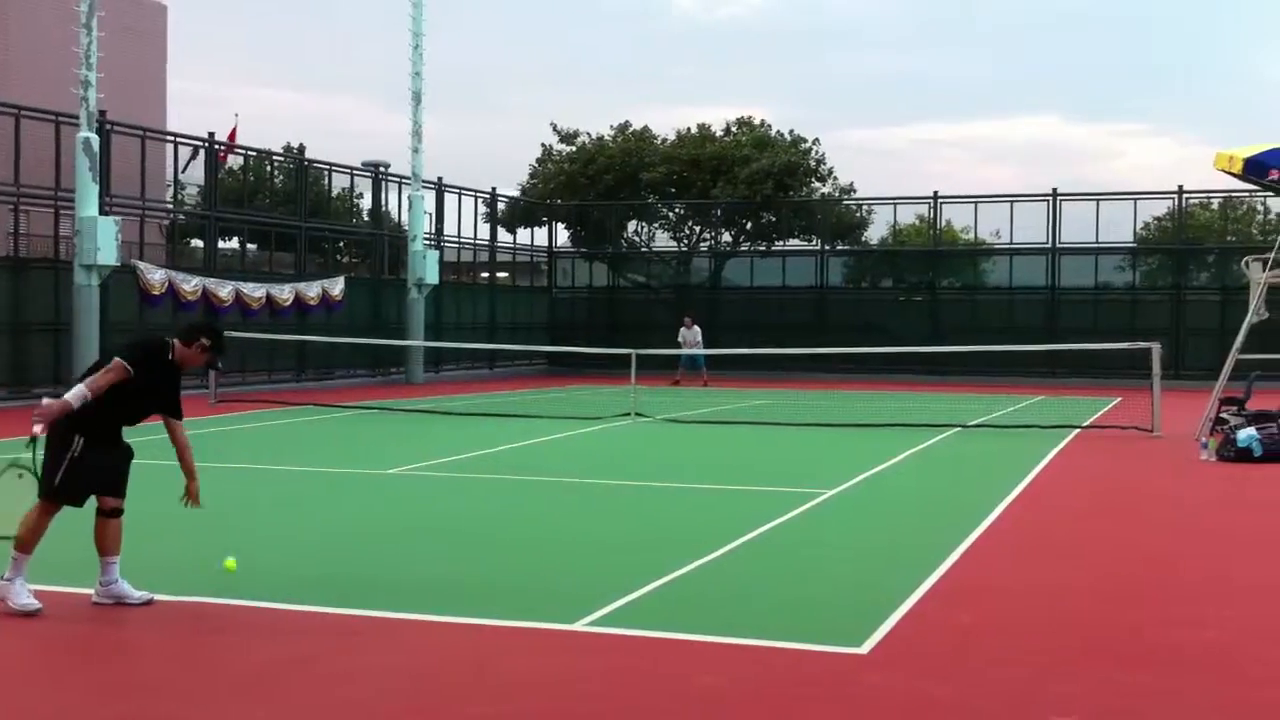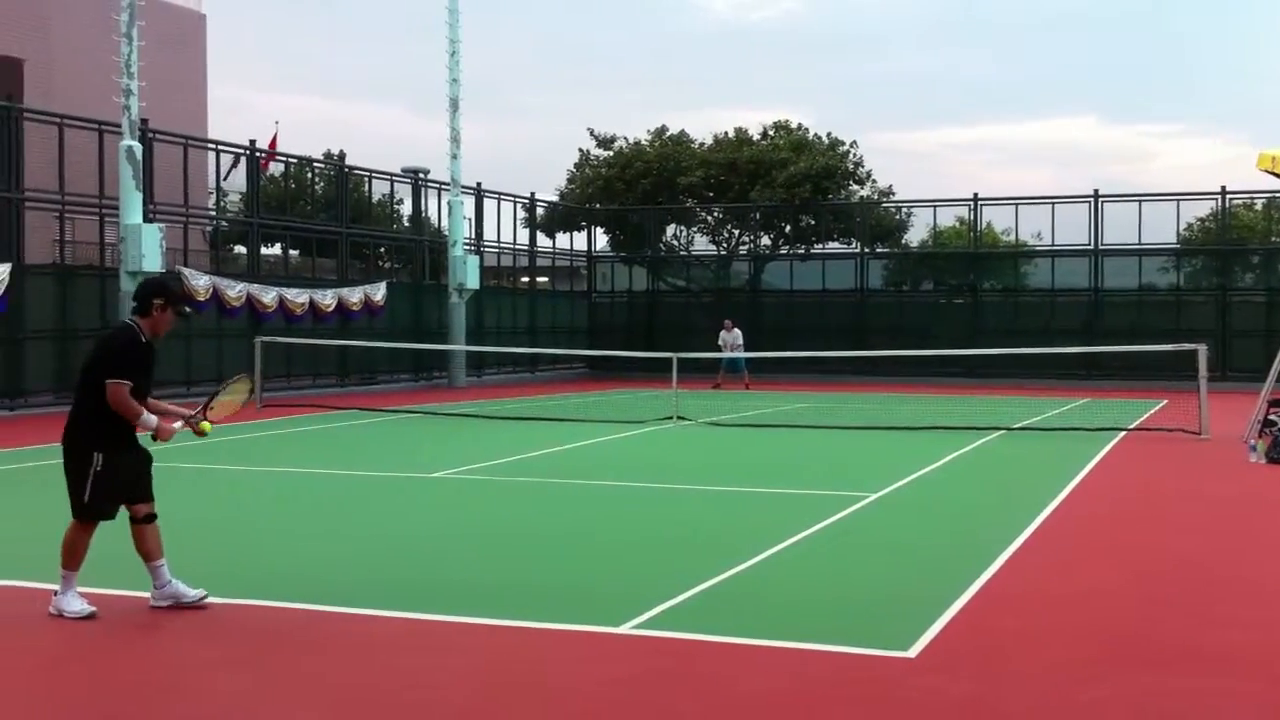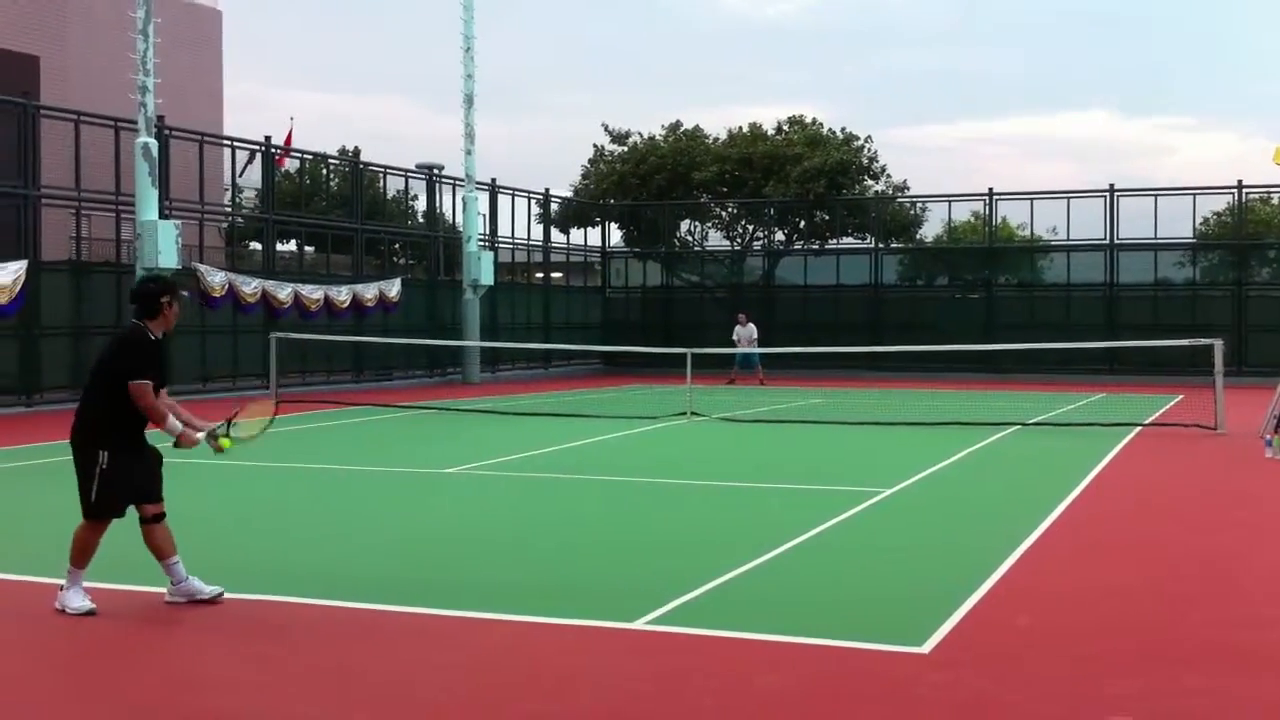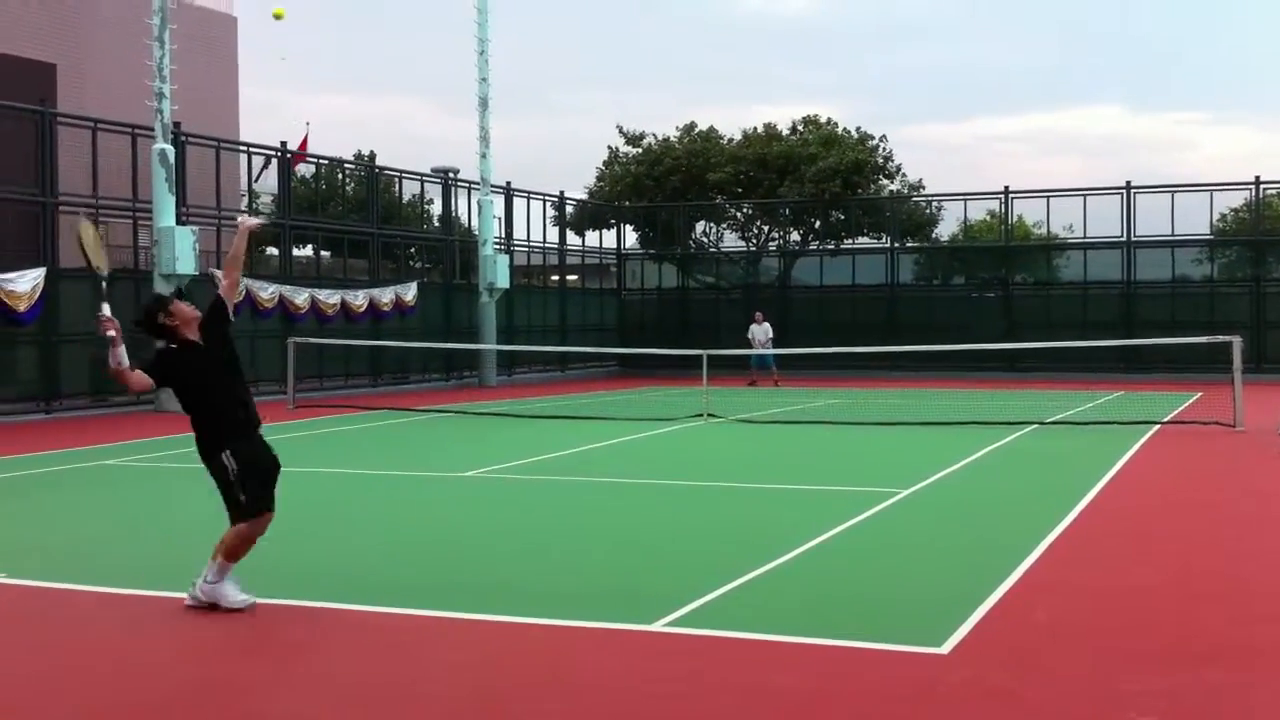
dt=1s
person 1, frame 1
left shoulder: (169, 377)
right shoulder: (153, 350)
left elbow: (176, 430)
right elbow: (108, 375)
left wrist: (192, 479)
right wrist: (65, 403)
left hip: (108, 435)
right hip: (76, 428)
left knee: (112, 504)
right knee: (51, 502)
left ankle: (109, 583)
person 1, frame 2
left shoulder: (141, 344)
right shoulder: (124, 341)
right elbow: (118, 399)
left wrist: (181, 413)
right wrist: (155, 425)
left hip: (121, 442)
right hip: (92, 443)
left knee: (144, 511)
right knee: (87, 518)
left ankle: (164, 587)
right ankle: (64, 594)
person 1, frame 3
left shoulder: (152, 344)
right shoulder: (134, 342)
left elbow: (162, 400)
right elbow: (145, 402)
left wrist: (196, 425)
right wrist: (179, 431)
left hip: (129, 441)
right hip: (99, 442)
left knee: (153, 510)
right knee: (99, 517)
left ankle: (180, 583)
right ankle: (70, 589)
person 1, frame 4
left shoulder: (213, 326)
right shoulder: (170, 359)
left elbow: (231, 277)
right elbow: (131, 382)
left wrist: (242, 230)
right wrist: (115, 341)
left hip: (250, 441)
right hip: (223, 446)
left knee: (256, 517)
right knee: (255, 517)
left ankle: (211, 585)
right ankle: (213, 583)
